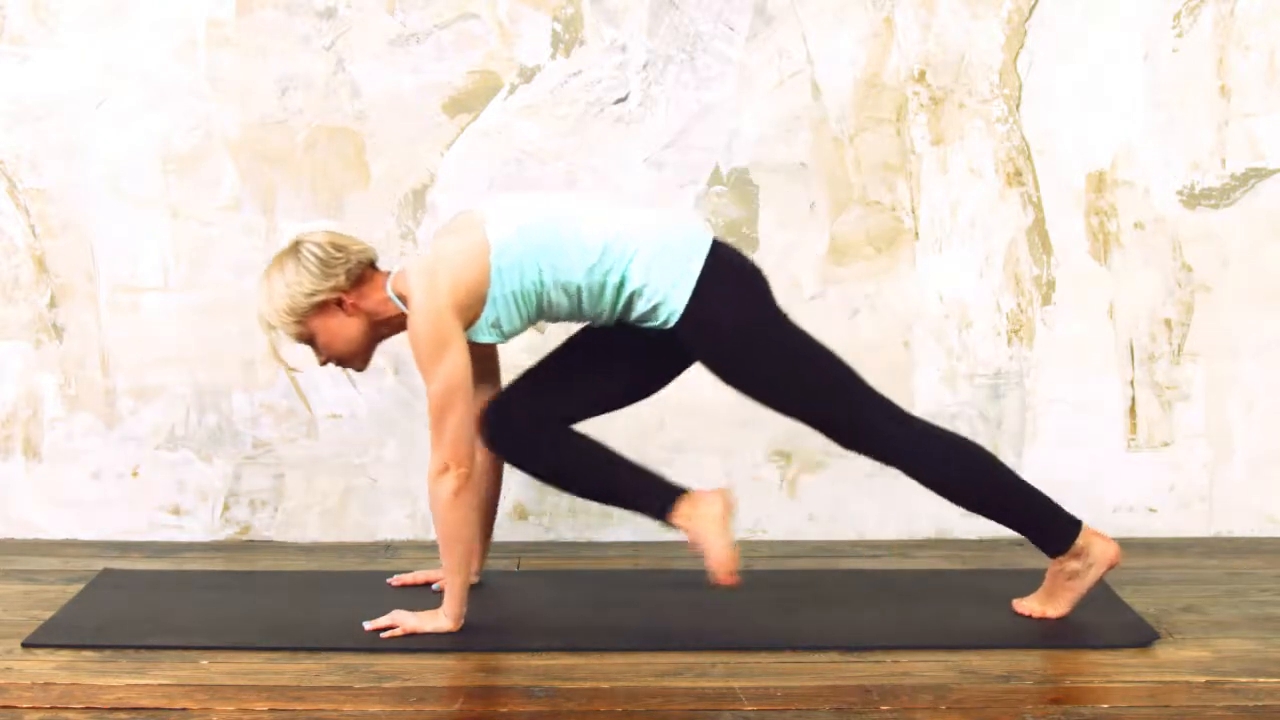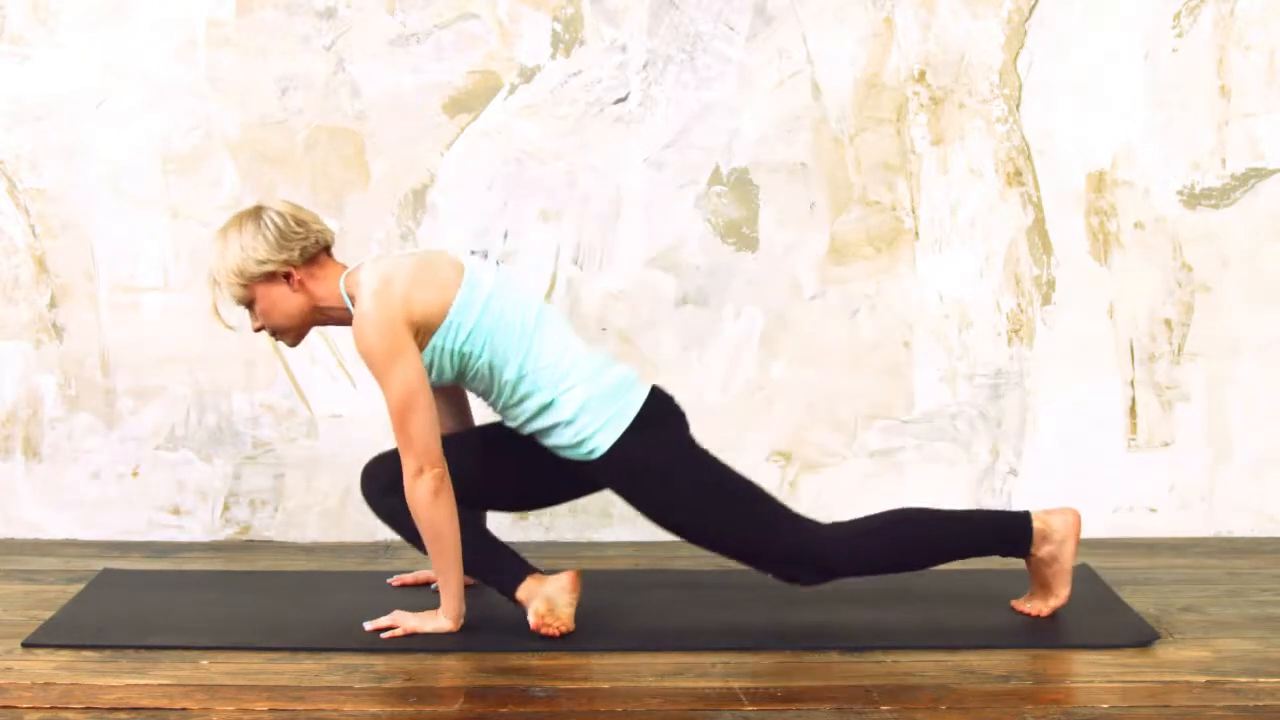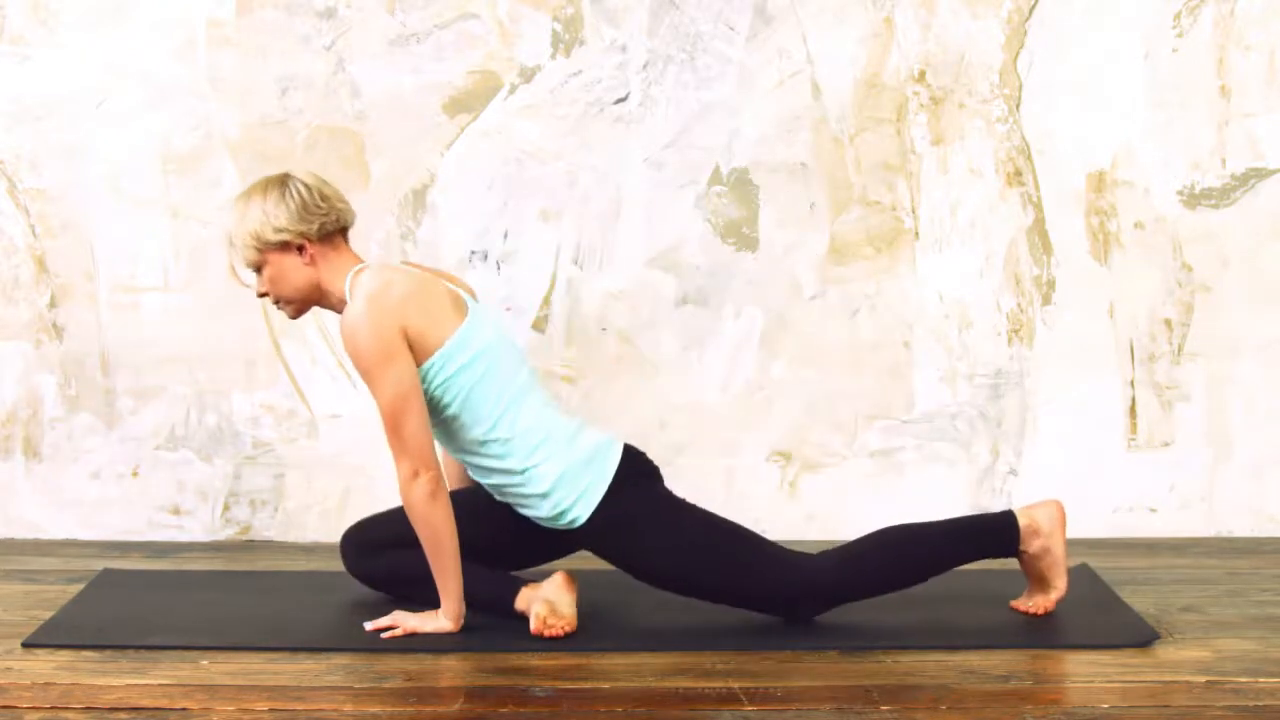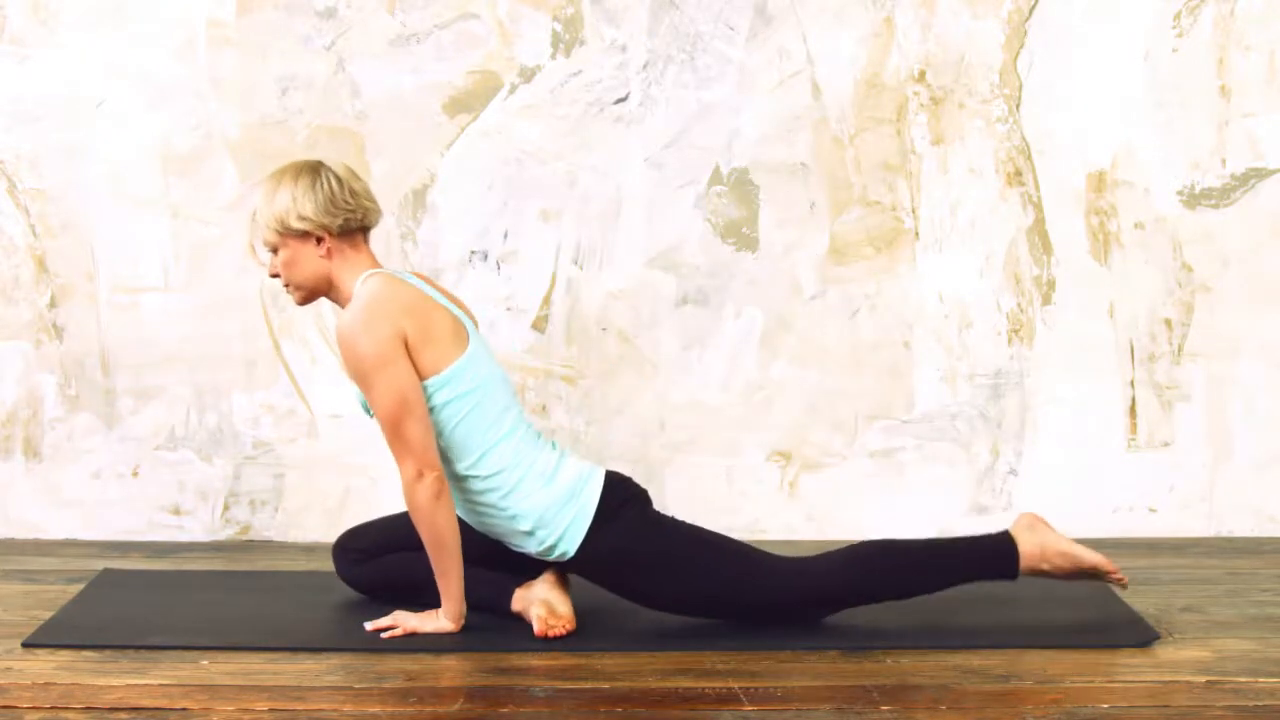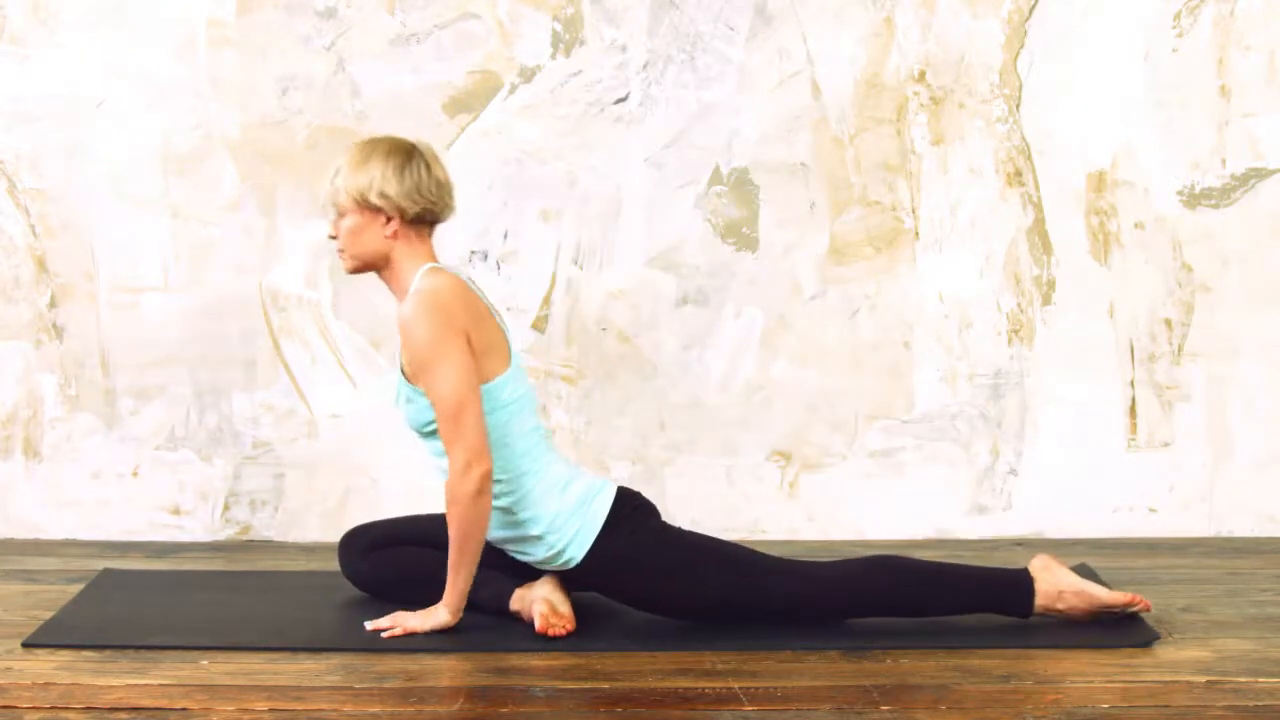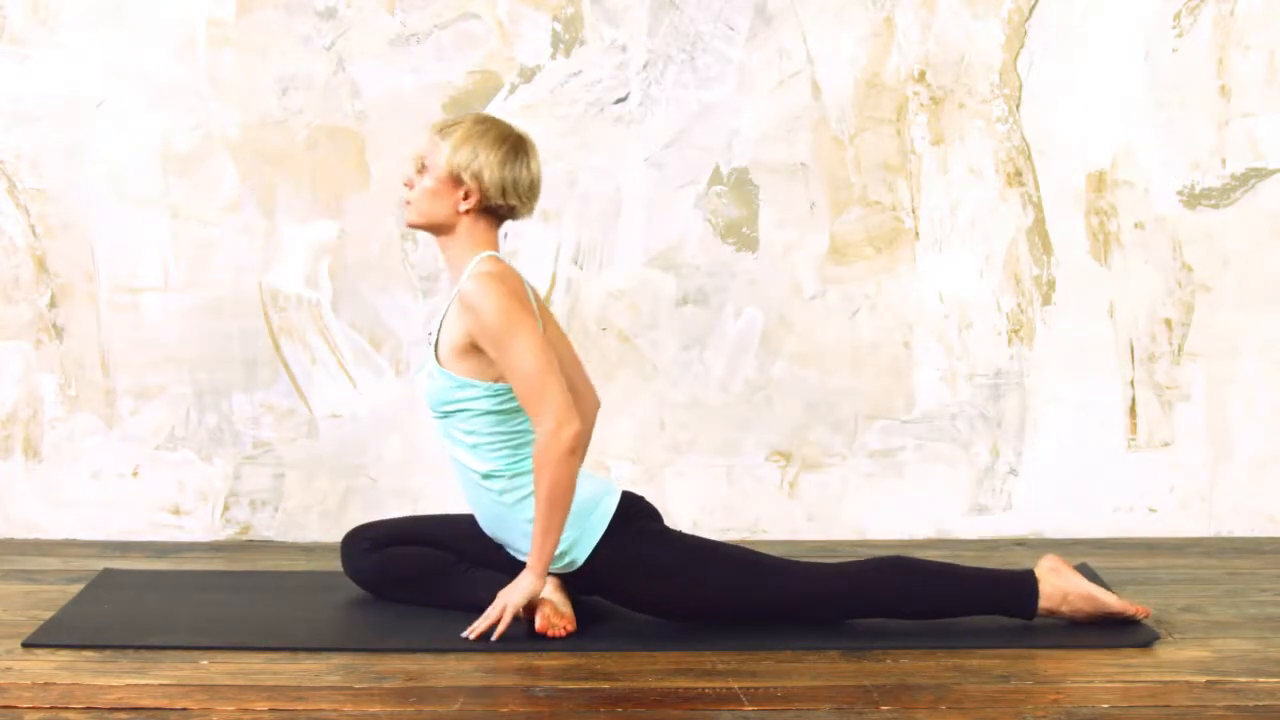
dt=0.5s
person 1, frame 1
left shoulder: (428, 300)
right shoulder: (445, 290)
left elbow: (451, 466)
right elbow: (477, 443)
left wrist: (450, 607)
right wrist: (468, 558)
left hip: (693, 291)
right hip: (662, 299)
left knee: (873, 426)
right knee: (512, 422)
left ankle: (1076, 545)
right ankle: (685, 511)
person 1, frame 2
left shoulder: (377, 309)
right shoulder: (391, 290)
left elbow: (429, 474)
right elbow: (447, 446)
left wrist: (450, 607)
right wrist: (457, 558)
left hip: (618, 434)
right hip: (584, 431)
left knee: (809, 555)
right knee: (382, 480)
left ankle: (1036, 530)
right ankle: (527, 583)
person 1, frame 3
left shoulder: (368, 313)
right shoulder: (403, 281)
left elbow: (418, 472)
left wrist: (451, 607)
right wrist: (468, 564)
left hip: (596, 499)
right hip: (553, 492)
left knee: (807, 585)
right knee: (364, 550)
left ankle: (1020, 529)
person 1, frame 4
left shoulder: (365, 320)
right shoulder: (413, 289)
left elbow: (424, 477)
left wrist: (452, 608)
right wrist: (495, 586)
left hip: (581, 525)
right hip: (567, 505)
left knee: (805, 587)
right knee: (357, 556)
left ankle: (1018, 547)
right ankle: (521, 587)
person 1, frame 5
left shoulder: (428, 307)
right shoulder: (442, 292)
left elbow: (473, 469)
left wrist: (450, 603)
right wrist: (505, 578)
left hip: (599, 540)
right hip: (565, 529)
left knee: (817, 591)
right knee: (361, 553)
left ankle: (1037, 588)
person 1, frame 6
left shoulder: (483, 288)
right shoulder: (489, 283)
left elbow: (564, 425)
left wrist: (537, 567)
left hip: (602, 544)
right hip: (570, 529)
left knee: (827, 593)
right knee: (365, 552)
left ankle: (1040, 590)
